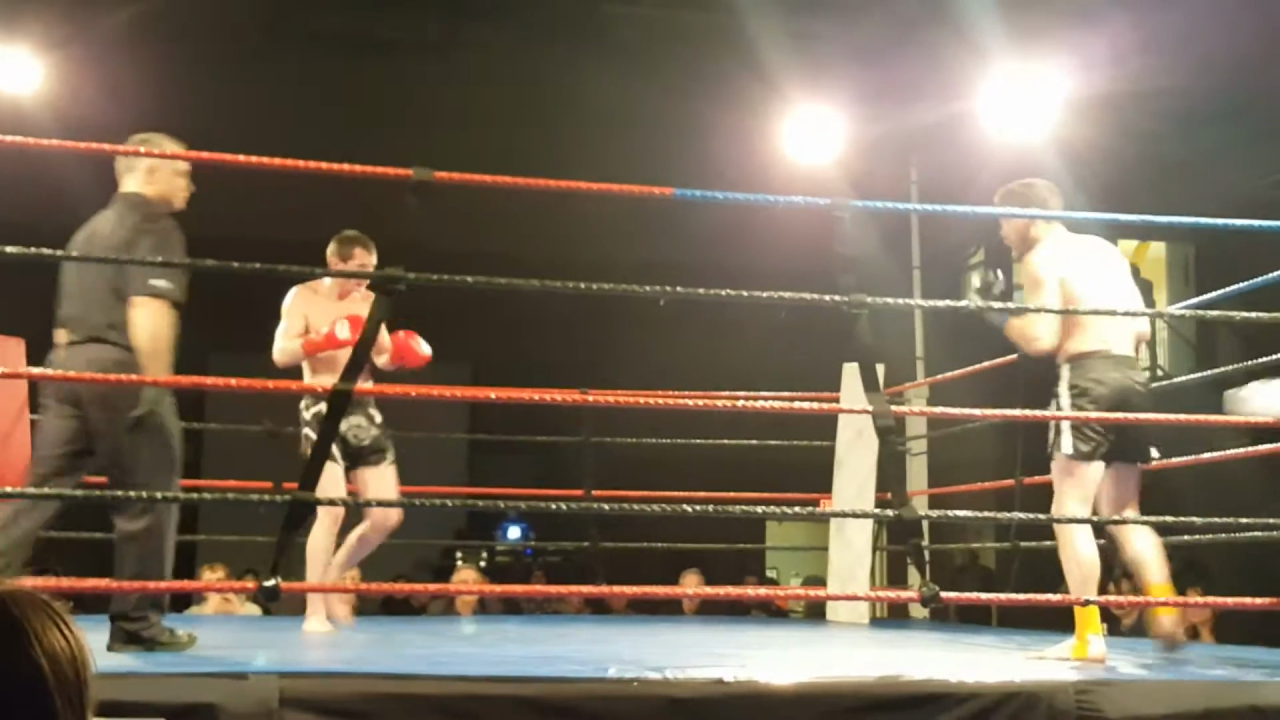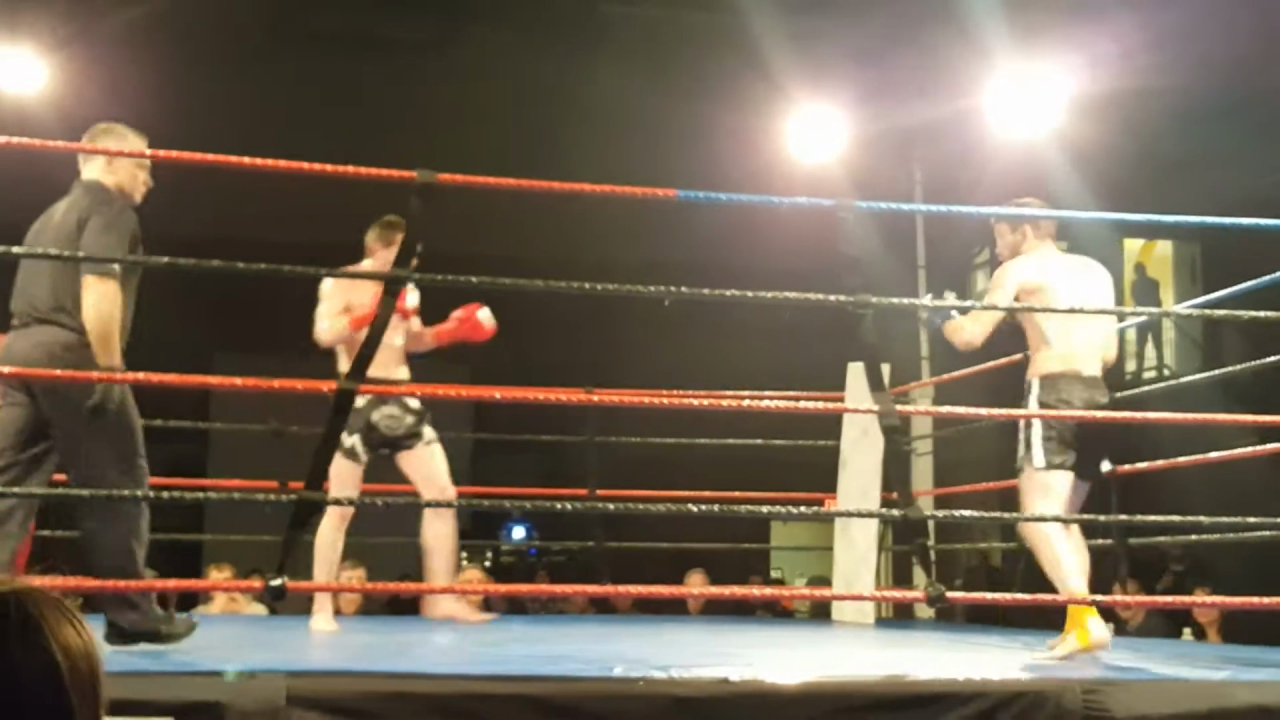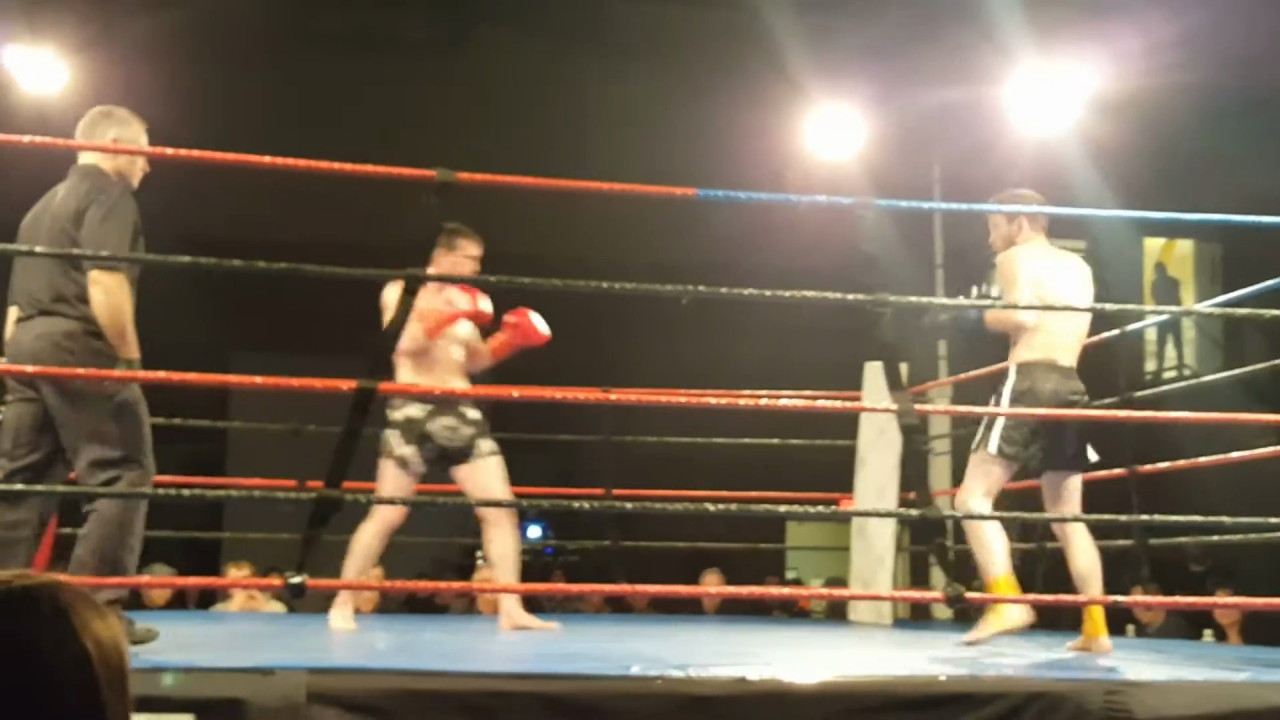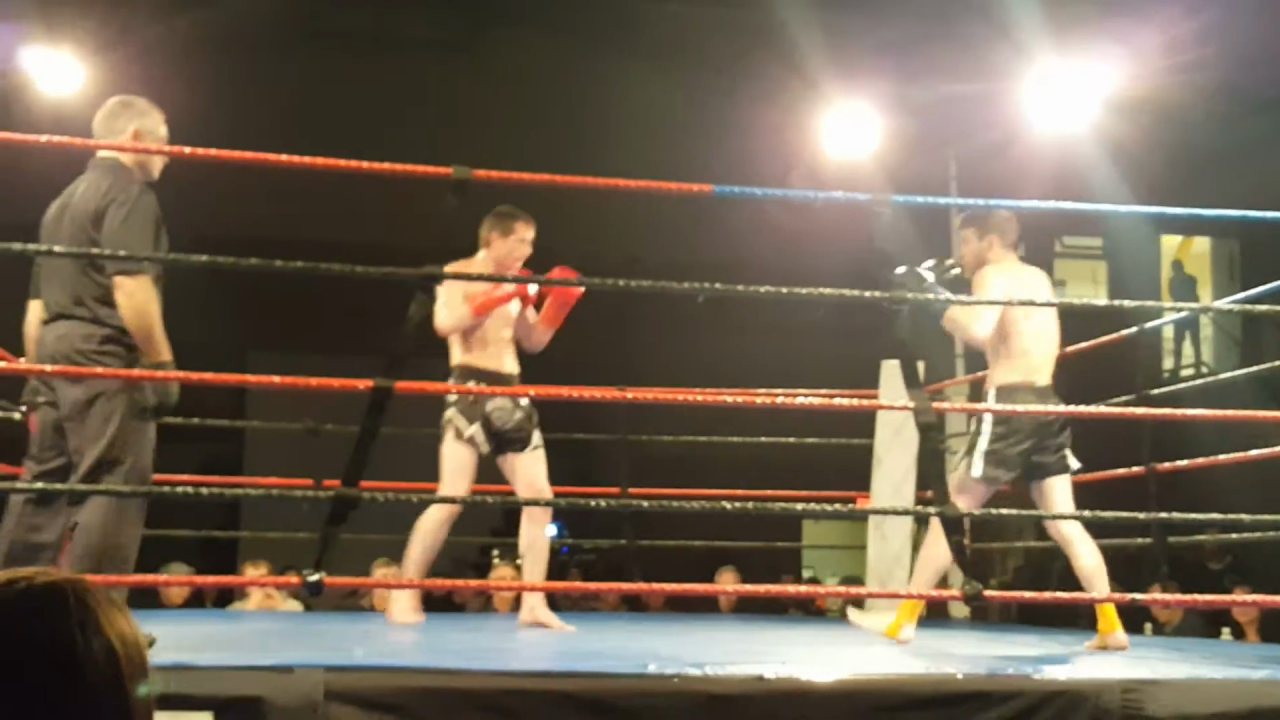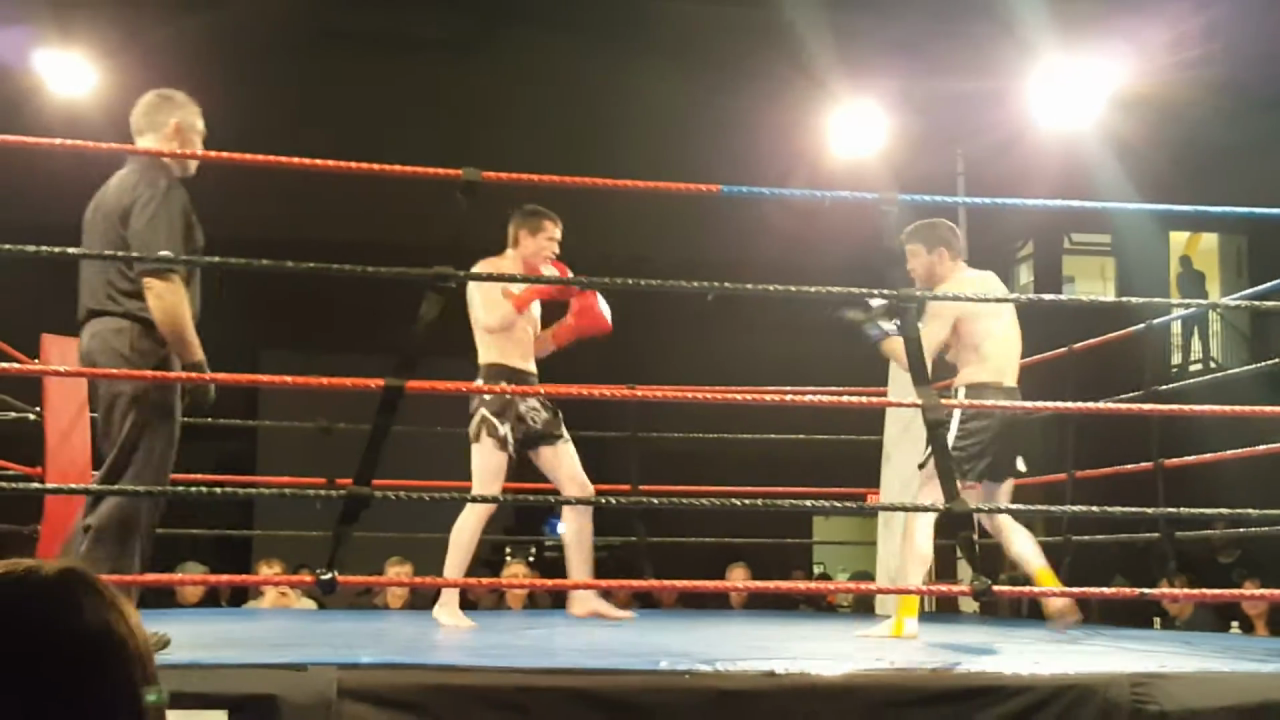
dt=0.2s
person 1, frame 1
left shoulder: (90, 232)
right shoulder: (157, 229)
left elbow: (68, 321)
right elbow: (151, 309)
left wrist: (66, 379)
right wrist: (157, 386)
left hip: (67, 368)
right hip: (116, 370)
left knee: (44, 488)
right knee: (149, 500)
right ankle: (137, 620)
person 1, frame 2
left shoulder: (50, 218)
right shoulder: (110, 210)
right elbow: (99, 289)
right wrist: (108, 368)
right hip: (67, 353)
right knee: (115, 486)
right ankle: (128, 611)
person 1, frame 3
left shoulder: (44, 206)
right shoulder: (109, 196)
right elbow: (107, 282)
right wrist: (129, 359)
right hip: (79, 346)
right knee: (119, 474)
right ankle: (93, 607)
person 1, frame 4
left shoulder: (66, 201)
right shoulder: (129, 191)
right elbow: (132, 287)
left wrist: (40, 371)
right wrist: (162, 362)
left hip: (55, 346)
right hip: (104, 350)
left knee: (46, 480)
right knee: (116, 483)
person 1, frame 5
left shoulder: (111, 189)
right shoulder: (160, 189)
right elbow: (161, 285)
right wrist: (196, 361)
left hip: (103, 340)
right hip: (137, 348)
left knee: (126, 484)
right knee: (131, 484)
person 2, frame 1
left shoulder: (1043, 259)
right shoulder: (1105, 250)
left elbow: (1040, 341)
right elbow: (1141, 329)
left wrist: (1000, 312)
left hip: (1088, 381)
right hip: (1132, 379)
left knee: (1071, 515)
right knee: (1123, 515)
left ankle: (1088, 636)
right ankle: (1166, 610)
person 2, frame 2
left shoulder: (1017, 270)
right shoulder: (1097, 272)
left elbow: (969, 337)
right elbow: (1110, 352)
left wrist: (943, 317)
left hip: (1051, 396)
right hip: (1094, 395)
left knee: (1039, 521)
right knee: (1064, 516)
left ankle: (1087, 621)
right ankle: (1080, 624)
person 2, frame 3
left shoulder: (1017, 258)
right shoulder: (1077, 267)
left elbow: (1018, 317)
left wrist: (977, 312)
left hip: (1030, 388)
right hip: (1071, 388)
left knee: (972, 498)
right knee: (1066, 518)
left ankle: (1007, 601)
right ankle: (1096, 631)
person 2, frame 4
left shoulder: (993, 278)
right shoulder: (1038, 280)
left elbow: (980, 333)
left wrist: (941, 301)
right wrist: (945, 295)
left hip: (1008, 408)
right hip: (1045, 405)
right knee: (1065, 525)
left ankle: (904, 619)
right ankle: (1110, 626)
person 2, frame 5
left shoulder: (950, 294)
right shoulder: (989, 282)
left wrist: (878, 331)
left hip: (978, 407)
right hip: (1011, 406)
left knee: (922, 507)
right knee: (995, 517)
left ankle: (905, 619)
right ankle: (1055, 594)
person 3, frame 1
left shoulder: (369, 302)
right shoulder: (302, 297)
left elbow: (382, 356)
right elbow: (281, 354)
left wrist: (402, 353)
right wrist: (328, 339)
left hip: (364, 411)
right hip: (323, 409)
left knee: (388, 516)
right knee: (332, 511)
left ankle: (333, 577)
right ankle: (314, 610)
person 3, frame 2
left shoulder: (403, 289)
right shoulder: (339, 283)
right elbow: (324, 335)
left wrist: (453, 329)
right wrist: (375, 309)
left hip: (403, 400)
right hip: (359, 398)
left knee: (443, 495)
right knee: (341, 508)
left ankle: (441, 597)
right ankle: (321, 608)
person 3, frame 3
left shoulder: (465, 299)
right shoulder: (402, 292)
right elbow: (400, 343)
left wrist: (513, 340)
right wrist: (451, 316)
left hip: (462, 412)
right hip: (416, 409)
left knee: (501, 508)
right knee: (388, 516)
left ankle: (512, 608)
right ankle: (344, 602)
person 3, frame 4
left shoulder: (509, 282)
right shoulder: (457, 274)
left elbow: (534, 342)
right elbow: (445, 322)
left wrist: (559, 303)
right wrist: (498, 296)
left hip: (510, 394)
right hip: (469, 391)
left knee: (539, 500)
right knee: (451, 499)
left ankle: (533, 603)
right ankle: (405, 591)
person 3, frame 5
left shoulder: (532, 281)
right shoulder: (487, 272)
right elbow: (488, 319)
left wrist: (574, 324)
right wrist: (535, 291)
left hip: (530, 395)
right hip: (497, 389)
left knee: (579, 491)
right knee: (484, 501)
left ankle: (584, 595)
right ankle: (446, 603)
